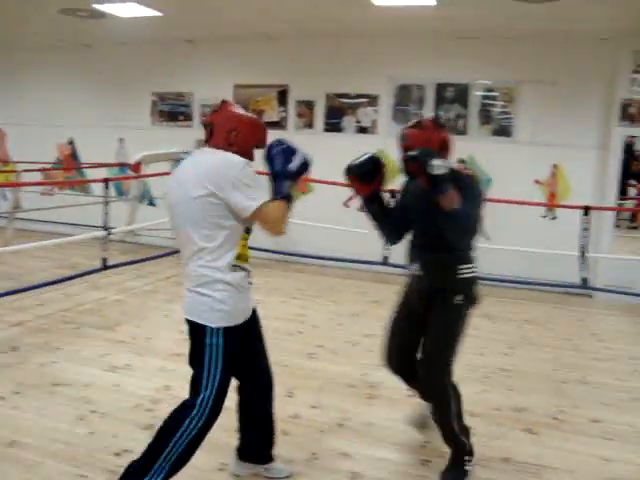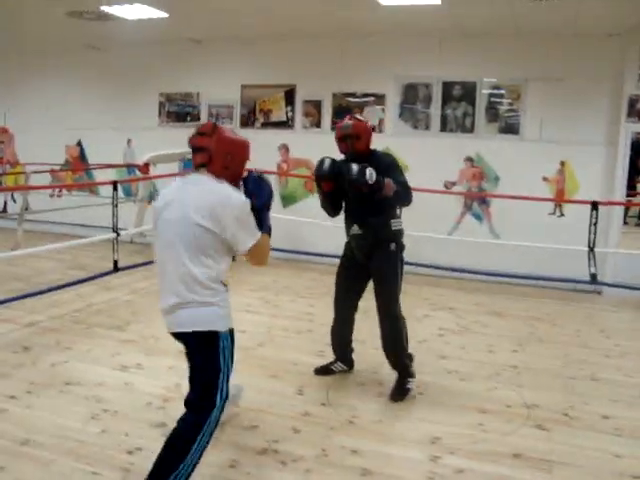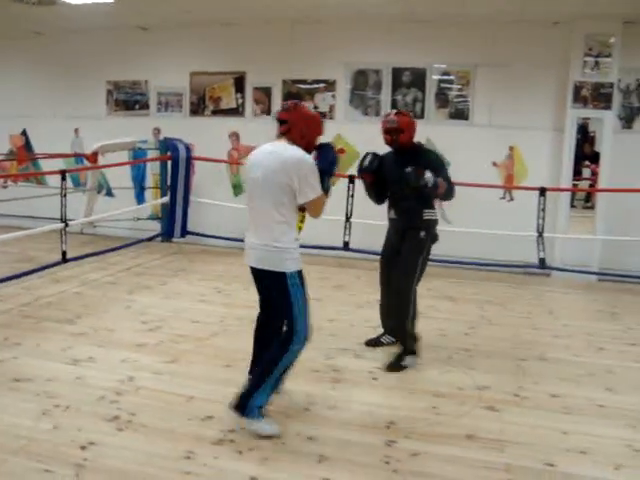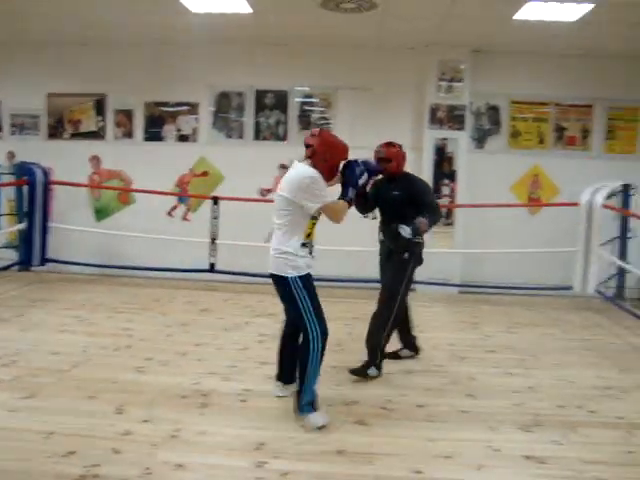
dt=1s
person 1, frame 1
left shoulder: (186, 171)
right shoulder: (228, 166)
right elbow: (274, 223)
right wrist: (285, 177)
left hip: (230, 303)
right hip: (218, 306)
left knee: (258, 381)
right knee: (205, 403)
person 1, frame 2
left shoulder: (170, 191)
right shoulder: (230, 200)
right elbow: (259, 257)
right wrist: (261, 213)
left hip: (174, 307)
right hip: (205, 315)
right knee: (204, 410)
left ankle: (221, 395)
person 1, frame 3
left shoulder: (257, 155)
right shoulder: (299, 160)
right elbow: (316, 207)
right wrist: (326, 172)
left hip: (255, 253)
right hip: (281, 257)
left knee: (271, 315)
right knee: (296, 331)
left ankle: (260, 373)
right ankle: (251, 403)
person 1, frame 4
left shoulder: (298, 172)
right shoulder: (307, 177)
right elbow: (336, 215)
left wrist: (346, 181)
right wrist: (353, 185)
left hip: (285, 264)
right hip: (291, 267)
left knee: (296, 323)
right knee: (315, 331)
left ankle: (286, 380)
right ankle: (306, 404)
person 2, frame 1
left shoulder: (463, 184)
right shoulder: (414, 187)
left elbow: (462, 233)
right elbow: (393, 232)
left wrist: (441, 185)
right wrist: (368, 192)
left hip: (452, 290)
right hip: (420, 285)
left knee: (435, 373)
right knee: (399, 358)
left ankle: (461, 451)
right ankle: (438, 403)
person 2, frame 2
left shoulder: (384, 162)
right shoulder: (339, 167)
left elbow: (405, 196)
right elbow: (333, 210)
left wrist: (374, 181)
right wrist: (325, 185)
left hip: (386, 243)
right hip: (356, 244)
left knee: (388, 308)
right knee: (343, 303)
left ankle: (404, 372)
right ankle: (343, 359)
person 2, frame 3
left shoulder: (427, 157)
right shoulder: (386, 160)
left elbow: (448, 192)
right elbow: (379, 198)
left wrist: (429, 181)
right wrist: (368, 177)
left hip: (420, 229)
right hip: (396, 227)
left knee: (403, 286)
right knee: (388, 283)
left ankle: (408, 347)
right ankle: (392, 332)
person 2, frame 4
left shoulder: (415, 185)
right shoulder: (380, 184)
left elbow: (434, 213)
right elbow: (364, 208)
left wrist: (413, 229)
right wrist: (359, 186)
left hip: (407, 250)
right hip: (388, 248)
left knee: (388, 301)
right knee: (396, 298)
left ankle: (374, 361)
right ankle: (409, 344)
